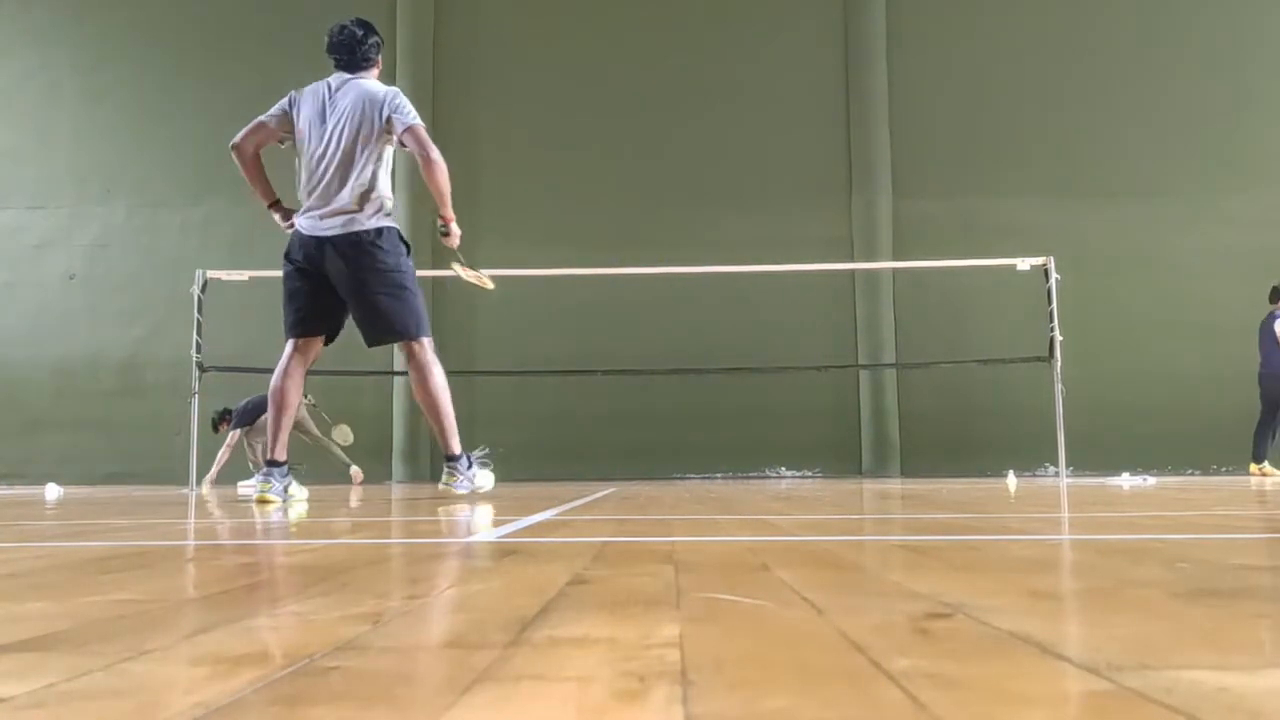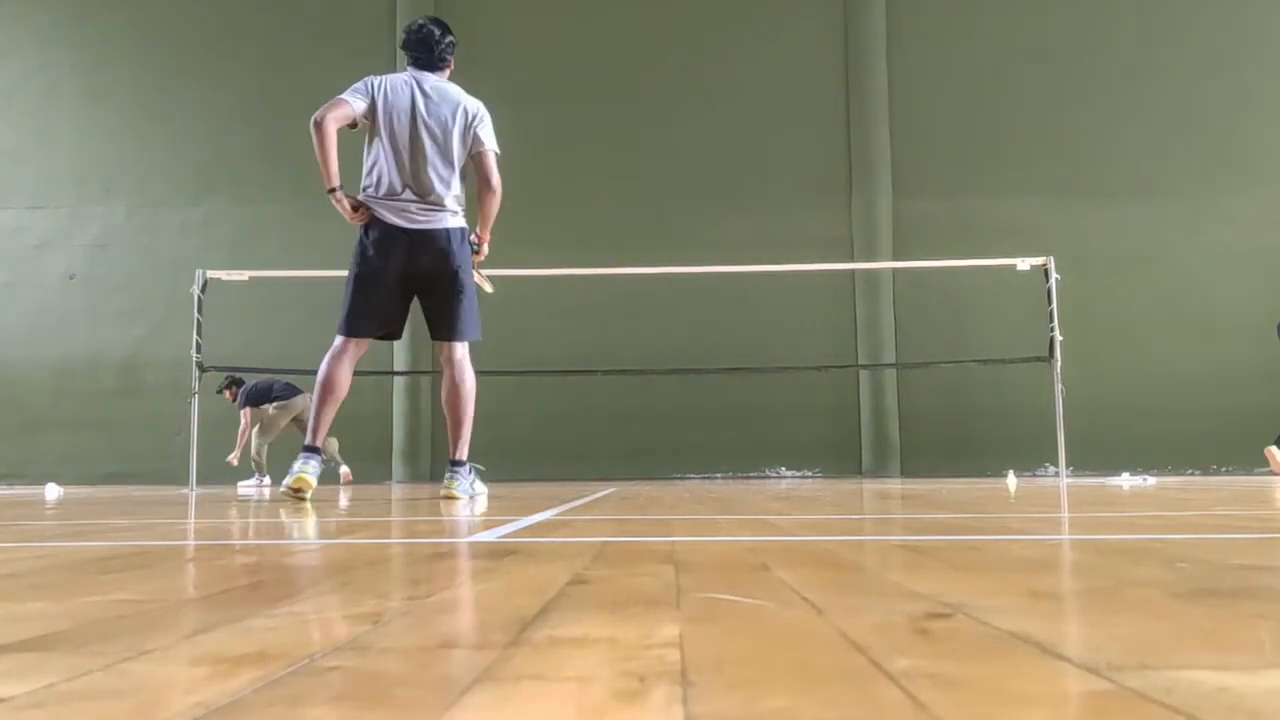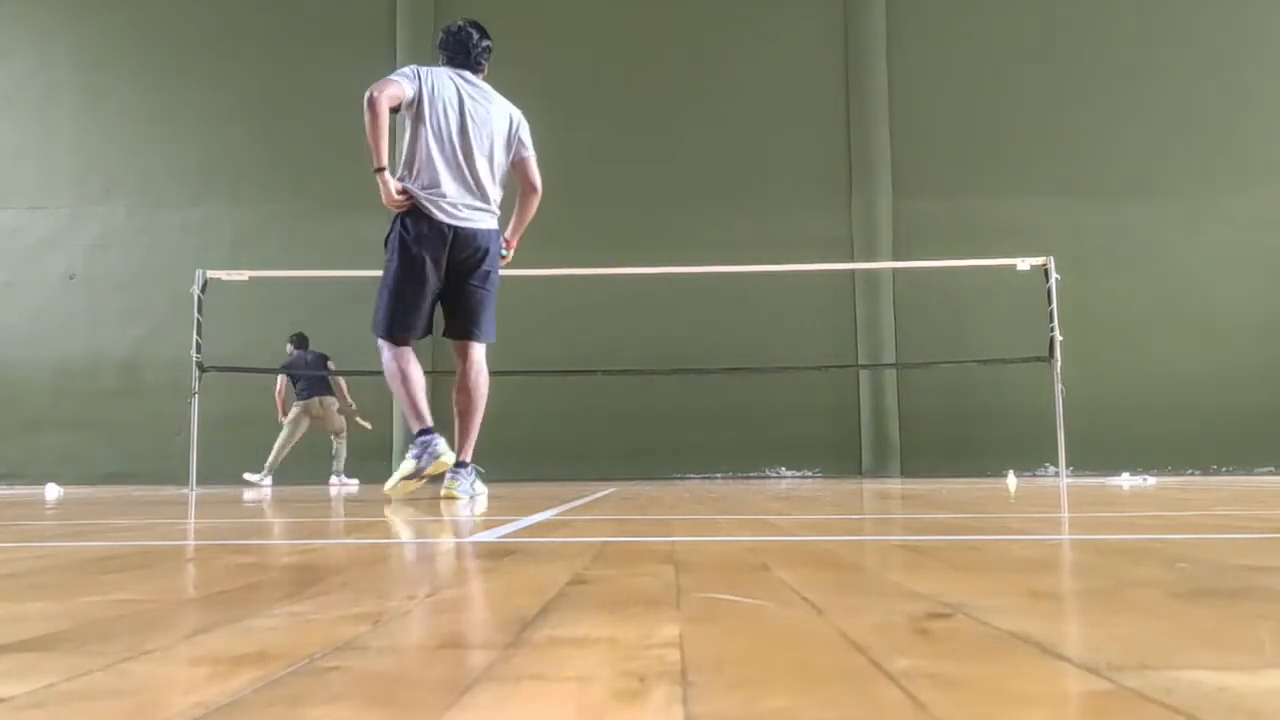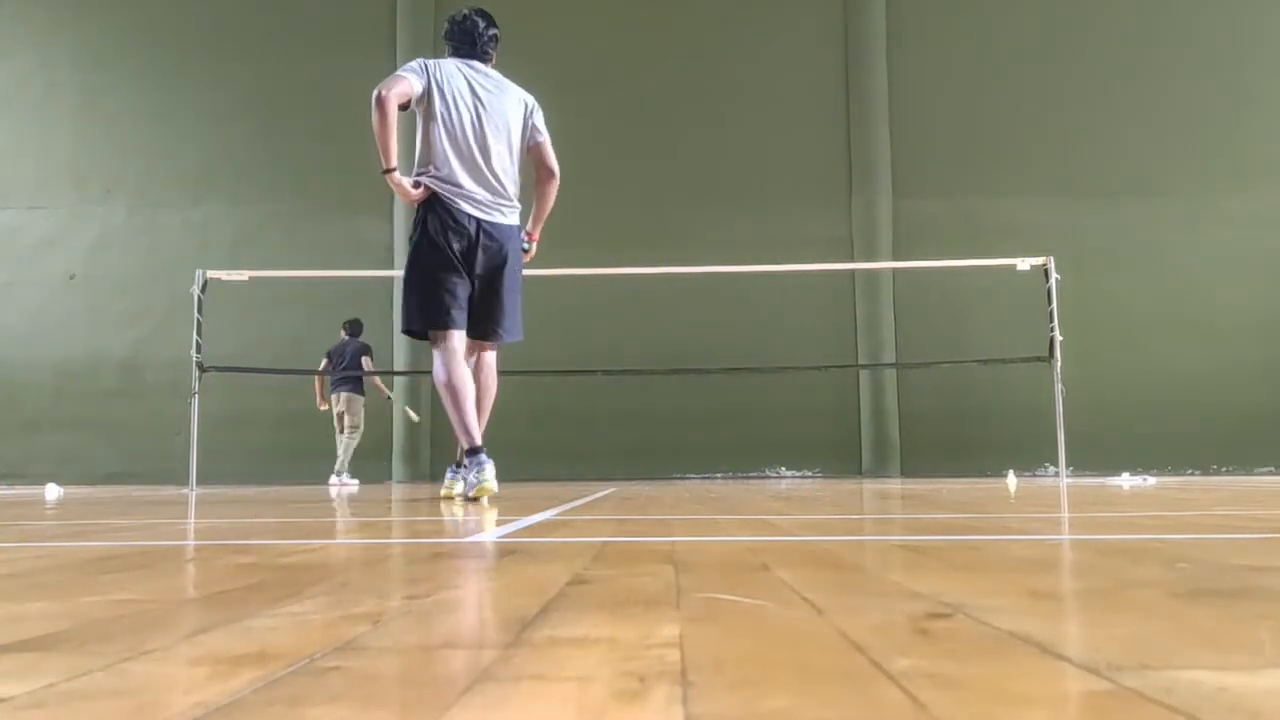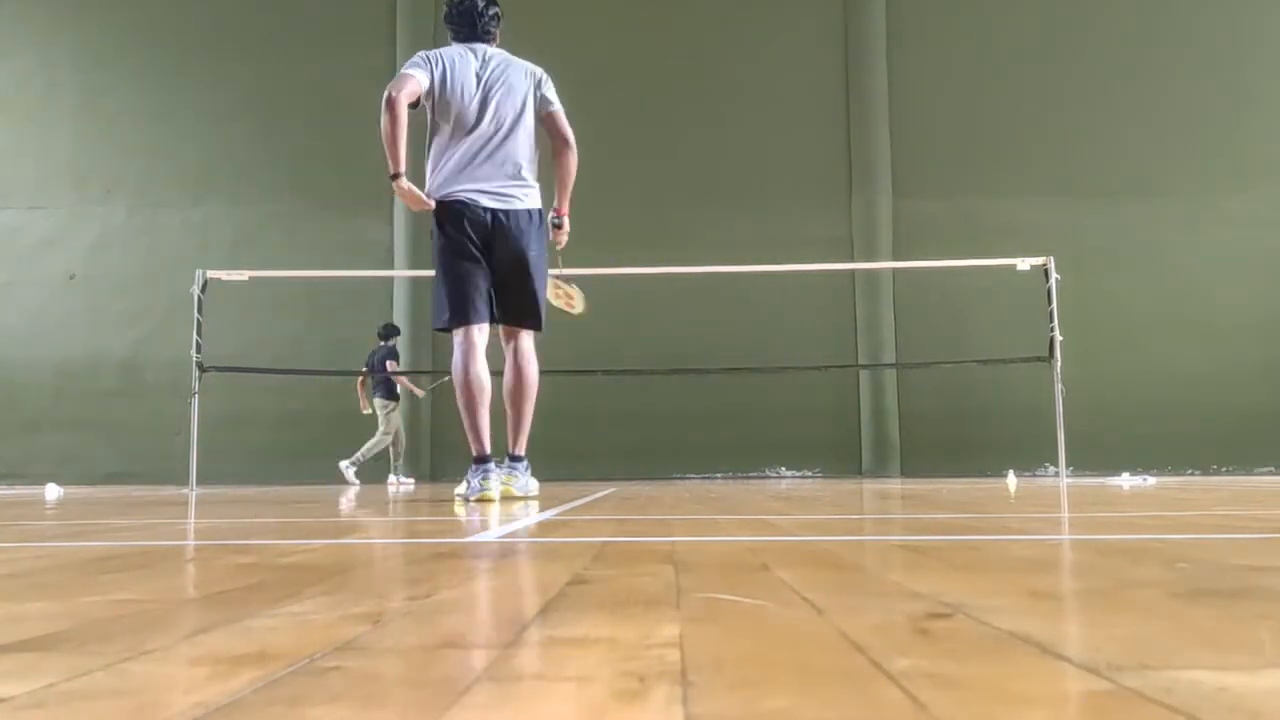
dt=0.3s
person 1, frame 1
left shoulder: (301, 100)
right shoulder: (386, 98)
left elbow: (242, 145)
right elbow: (430, 156)
left wrist: (277, 208)
right wrist: (448, 218)
left hip: (310, 240)
right hip: (367, 238)
left knee: (299, 351)
right knee: (418, 348)
left ankle: (273, 472)
right ankle: (457, 464)
person 1, frame 2
left shoulder: (378, 88)
right shoulder: (470, 106)
left elbow: (324, 120)
right elbow: (491, 183)
left wrist: (336, 193)
right wrist: (483, 236)
left hip: (384, 231)
right hip: (446, 235)
left knee: (349, 345)
right knee: (454, 351)
left ankle: (310, 456)
right ankle: (460, 471)
person 1, frame 3
left shoulder: (422, 78)
right shoulder: (508, 111)
left elbow: (376, 98)
right elbow: (533, 186)
left wrist: (383, 174)
right wrist: (511, 239)
left hip: (423, 224)
right hip: (481, 235)
left knee: (395, 342)
right knee: (472, 352)
left ankle: (427, 440)
right ankle: (462, 470)
person 1, frame 4
left shoulder: (429, 70)
right shoulder: (520, 97)
left elbow: (385, 96)
right elbow: (550, 171)
left wrist: (392, 173)
right wrist: (533, 230)
left hip: (445, 217)
right hip: (501, 227)
left knee: (449, 345)
right knee: (483, 350)
left ankle: (475, 460)
right ankle: (466, 465)
person 1, frame 5
left shoulder: (433, 62)
right shoulder: (529, 73)
left elbow: (395, 98)
right elbow: (566, 142)
left wrist: (399, 179)
right wrist: (562, 209)
left hip: (460, 212)
right hip: (522, 212)
left knee: (470, 339)
right knee: (520, 339)
left ankle: (483, 468)
right ankle: (517, 464)
